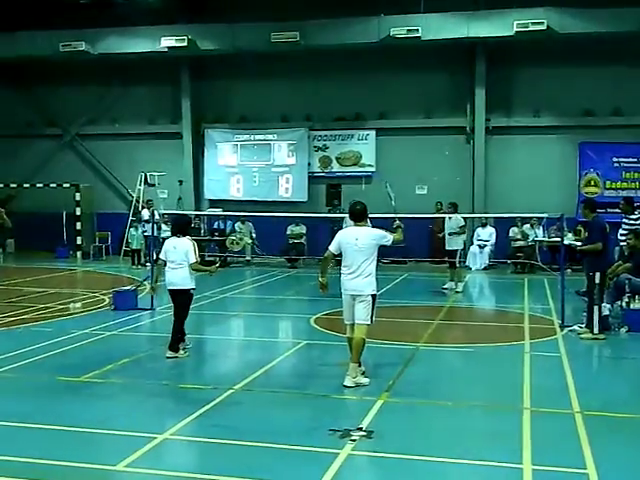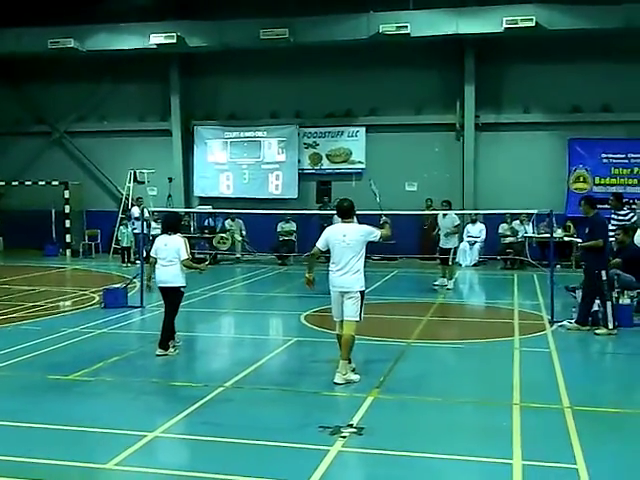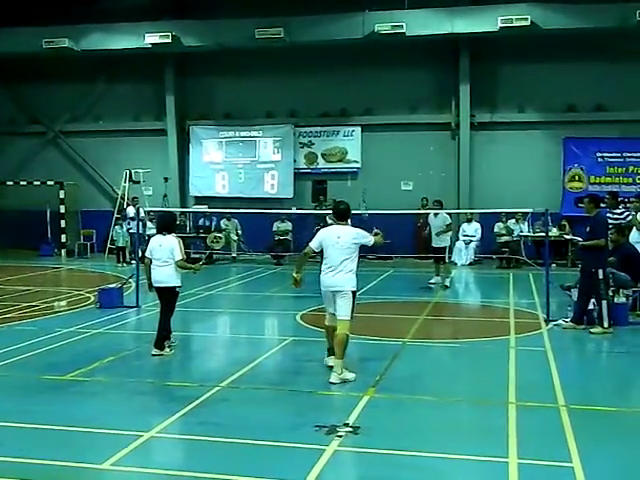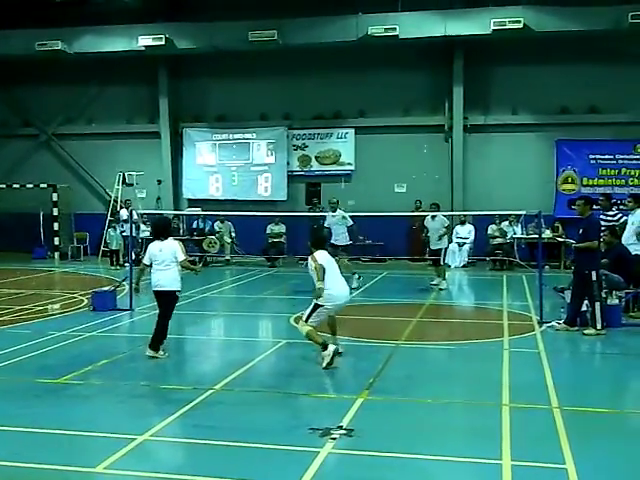
dt=0.7s
person 1, frame 1
left shoulder: (342, 234)
right shoulder: (375, 234)
left elbow: (327, 257)
right elbow: (398, 238)
left wrist: (322, 276)
right wrist: (399, 227)
left hip: (347, 287)
right hip: (365, 288)
left knee: (350, 327)
right knee: (360, 329)
left ankle: (356, 365)
right ankle: (352, 374)
person 1, frame 2
left shoulder: (330, 231)
right shoulder: (363, 230)
left elbow: (314, 253)
right elbow: (386, 234)
left wrist: (309, 273)
right wrist: (386, 223)
left hip: (336, 284)
right hip: (354, 285)
left knee: (340, 324)
right knee: (349, 326)
left ankle: (346, 362)
right ankle: (343, 371)
person 1, frame 3
left shoulder: (324, 232)
right shoulder: (357, 233)
left elbow: (306, 253)
right elbow: (379, 241)
left wrist: (297, 272)
right wrist: (377, 233)
left hip: (327, 283)
right hip: (346, 284)
left knee: (331, 315)
right knee: (343, 324)
left ankle: (331, 354)
right ankle: (338, 371)
person 1, frame 4
left shoulder: (314, 257)
right shoulder: (327, 255)
left elbow: (320, 268)
left wrist: (319, 285)
left hip: (331, 296)
right hip: (344, 294)
left knee: (304, 325)
right knee: (330, 314)
left ankle: (327, 348)
right ankle: (335, 345)
person 2, frame 1
left shoulder: (168, 242)
right shoulder: (189, 243)
left elbow: (160, 264)
right elbow: (194, 266)
left wrist: (155, 281)
right wrist: (209, 269)
left hip: (171, 282)
right hip: (184, 284)
left knee: (178, 313)
right knee: (181, 315)
left ankle: (181, 340)
right ankle: (173, 349)
person 2, frame 2
left shoulder: (159, 239)
right shoulder: (180, 240)
left elbow: (152, 261)
right elbow: (185, 263)
left wrist: (149, 279)
right wrist: (199, 267)
left hip: (161, 280)
right hip: (175, 281)
left knee: (170, 310)
right knee: (170, 312)
left ankle: (171, 338)
right ankle: (163, 347)
person 2, frame 3
left shoulder: (153, 240)
right shoulder: (175, 240)
left elbow: (147, 262)
right elbow: (179, 263)
left wrist: (149, 280)
right wrist: (194, 267)
left hip: (157, 281)
right hip: (171, 281)
left knee: (165, 310)
right knee: (166, 312)
left ankle: (166, 338)
right ankle: (159, 347)
person 2, frame 4
left shoulder: (152, 246)
right shoulder: (175, 244)
left elbow: (143, 267)
right elbow: (183, 264)
left wrist: (137, 283)
right wrist: (194, 268)
left hip: (157, 285)
right hip: (171, 285)
left knee: (164, 314)
right knee: (164, 316)
left ankle: (158, 343)
right ankle: (153, 348)
person 3, frame 1
left shoulder: (596, 223)
right shoulder: (594, 222)
left elbow: (598, 246)
left wrist: (581, 248)
right wrist: (582, 245)
left hip: (597, 267)
right hip: (593, 266)
left knee: (595, 298)
right knee: (592, 297)
left ankle: (597, 331)
right ankle: (591, 326)
person 3, frame 2
left shoulder: (598, 220)
right shoulder: (591, 220)
left elbow: (599, 242)
left wrist: (582, 245)
right wrist: (582, 251)
left hip: (599, 265)
right hip: (591, 264)
left knee: (604, 295)
right knee: (587, 294)
left ankle: (609, 326)
right ankle: (582, 322)
person 3, frame 3
left shoulder: (600, 219)
right shoulder: (592, 219)
left elbow: (601, 242)
left wrist: (583, 244)
right wrist: (581, 243)
left hip: (597, 264)
right hip: (588, 263)
left knee: (600, 294)
right knee: (583, 293)
left ankle: (605, 325)
right ankle: (577, 320)
person 3, frame 4
left shoulder: (593, 221)
right shoulder: (584, 221)
left elbow: (594, 244)
left wrist: (576, 246)
right wrist: (573, 244)
left hip: (590, 266)
right hip: (581, 265)
left knee: (593, 296)
right knee: (576, 295)
left ankle: (597, 326)
right ankle: (570, 322)
